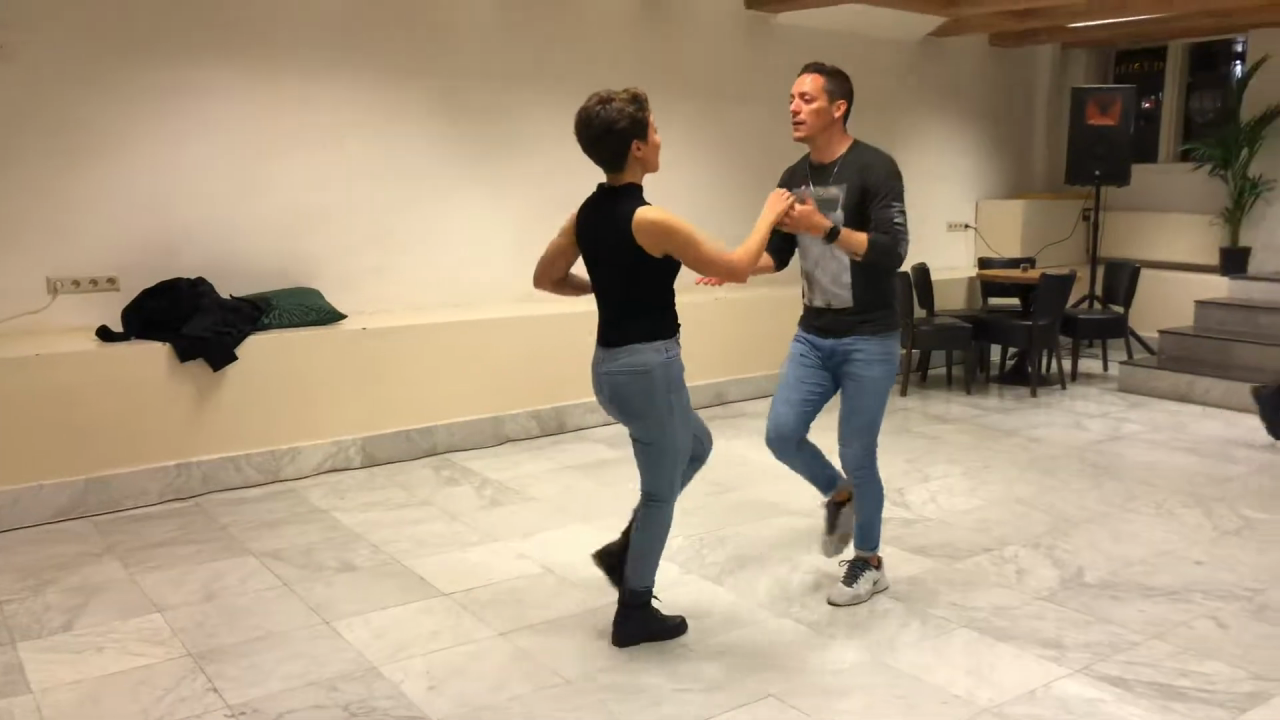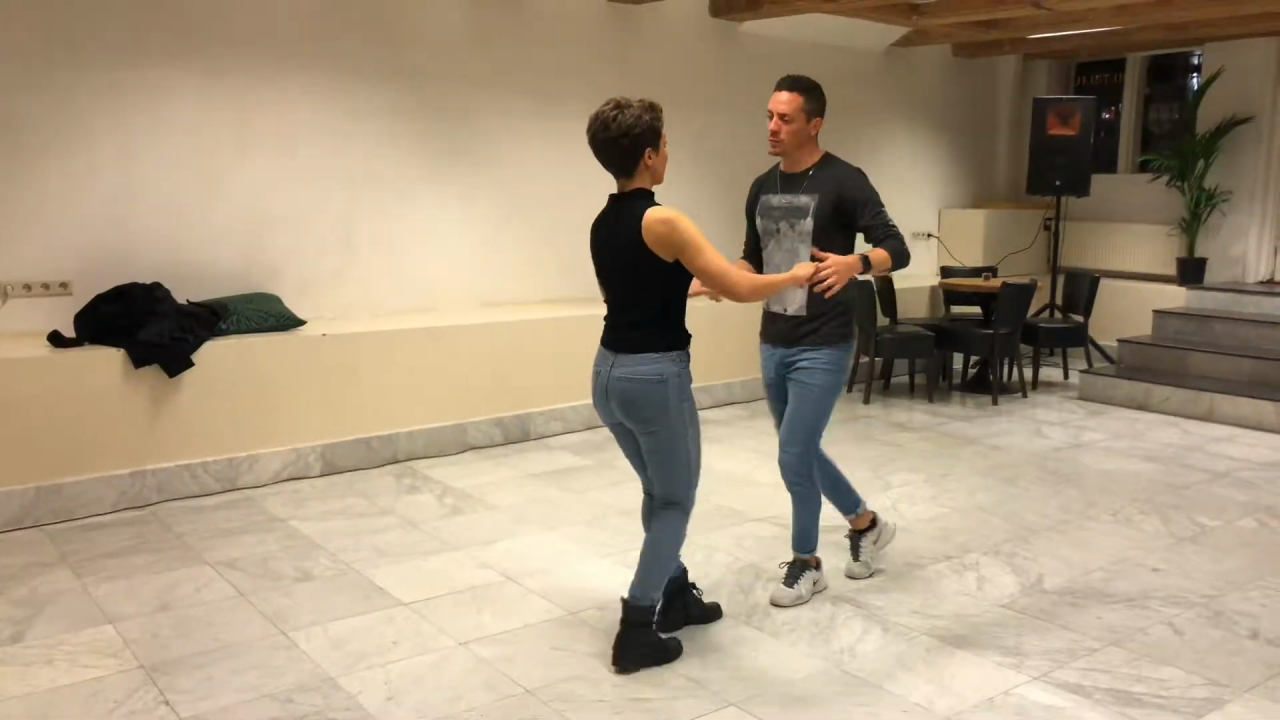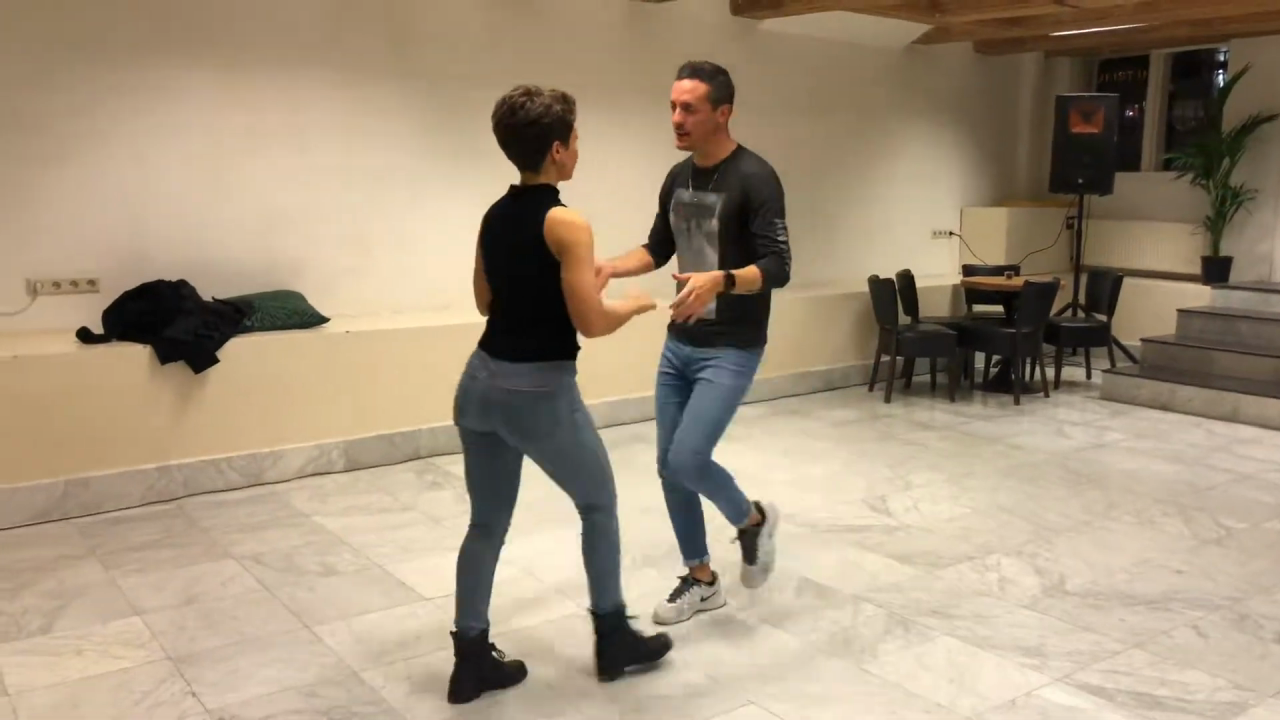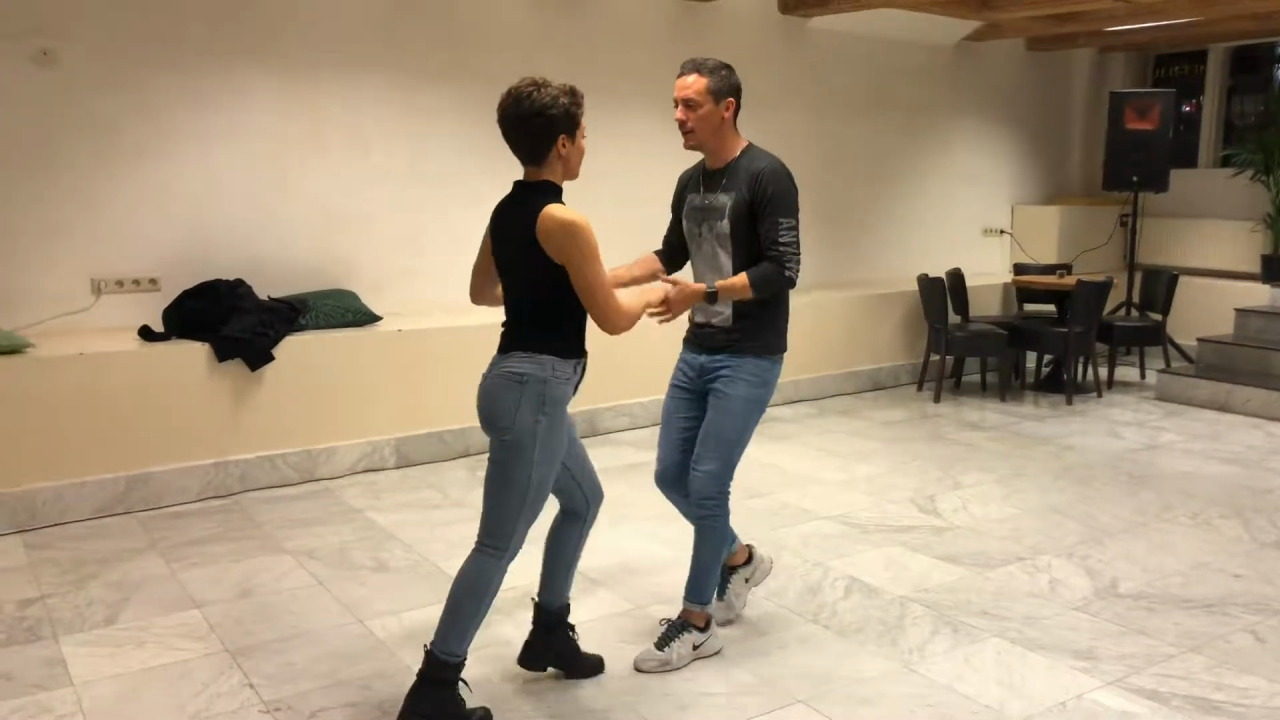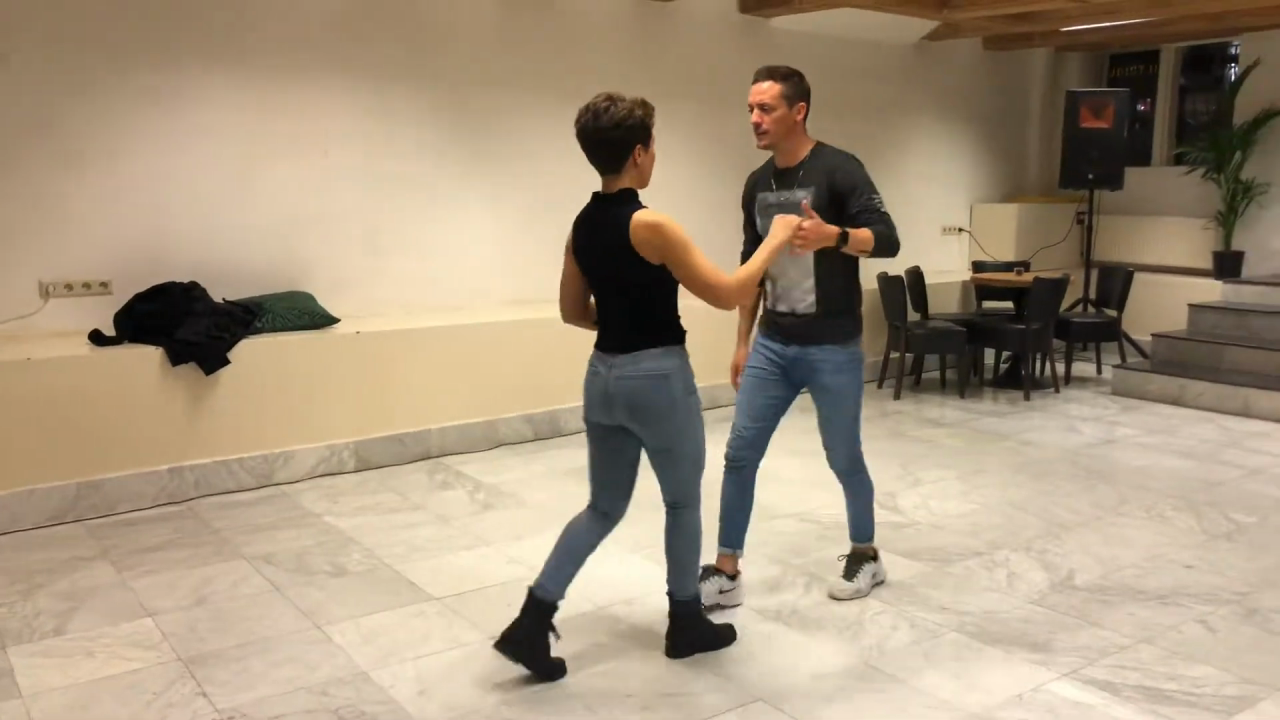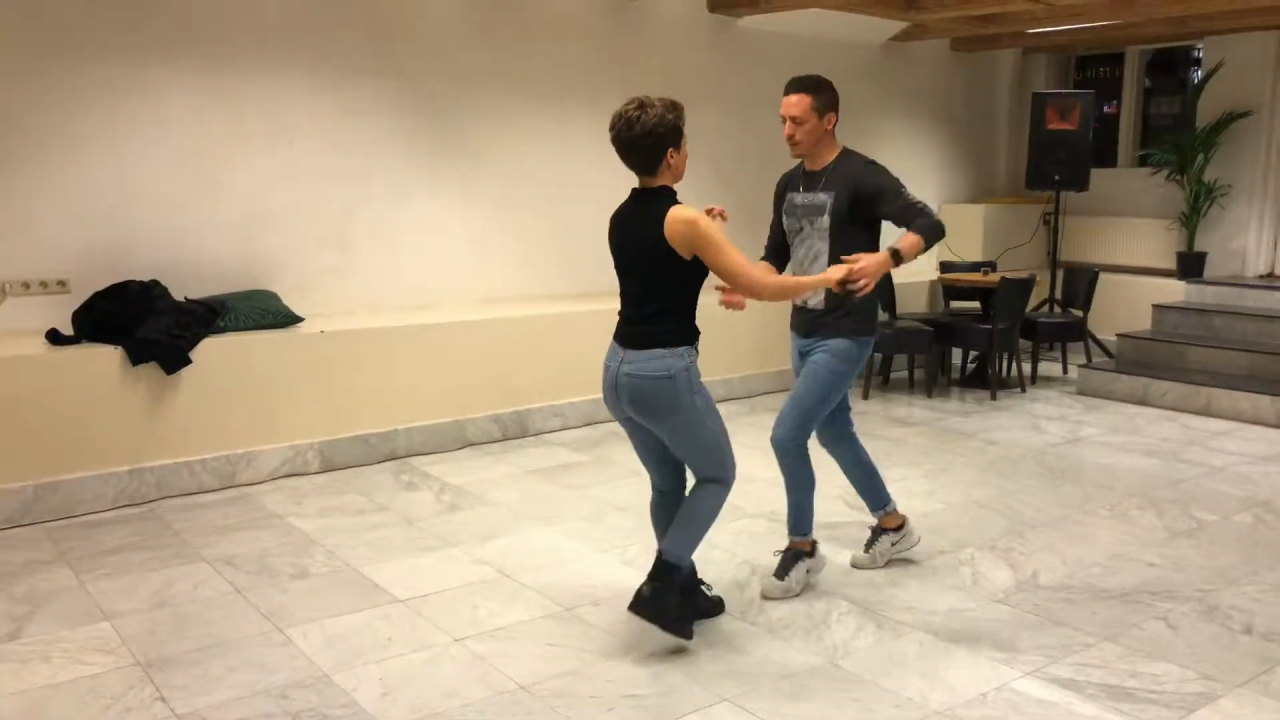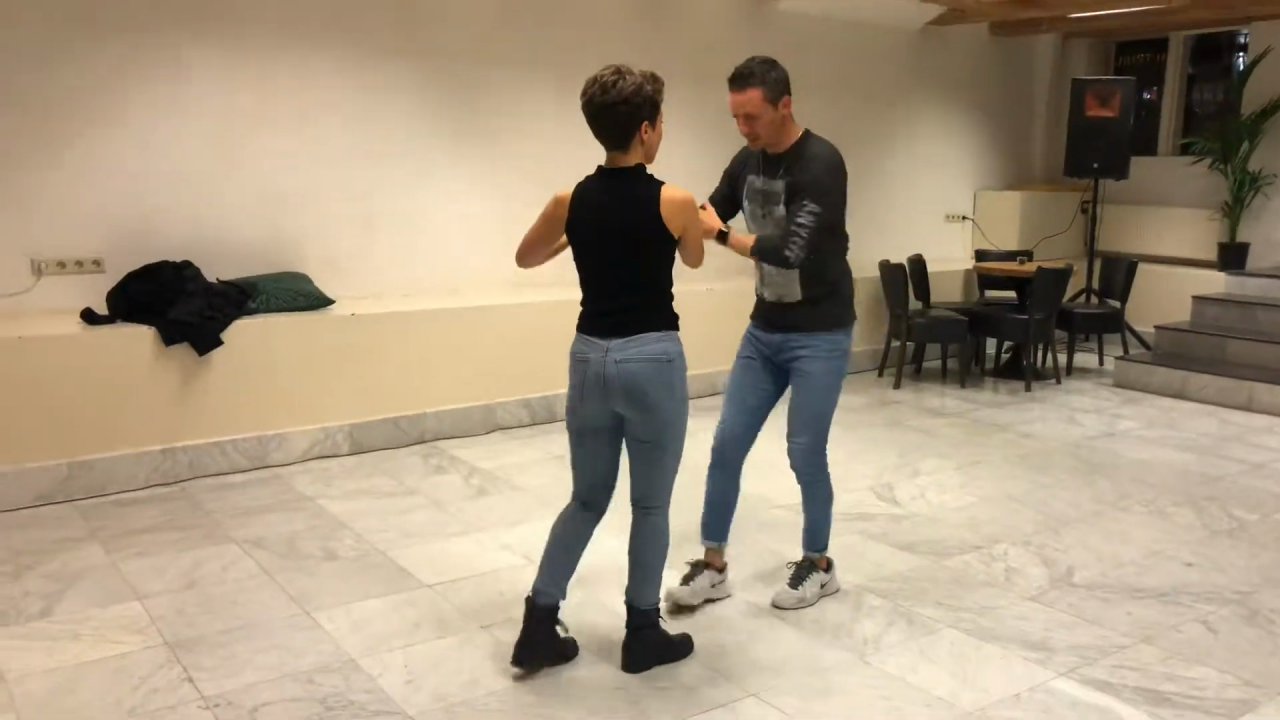
dt=0.7s
person 1, frame 1
left shoulder: (588, 214)
right shoulder: (649, 221)
left elbow: (544, 277)
right elbow: (736, 267)
right wrist: (771, 213)
left hip: (609, 364)
right hip: (648, 368)
left knee: (695, 446)
right knee: (659, 490)
left ankle: (625, 551)
right ankle: (635, 613)
person 1, frame 2
left shoulder: (602, 224)
right shoulder: (663, 222)
right elbow: (739, 288)
left wrist: (679, 282)
right wrist: (793, 276)
left hip: (608, 372)
right hip: (654, 376)
left knee: (659, 490)
right knee: (676, 503)
left ankle: (677, 595)
right ankle: (637, 631)
person 1, frame 3
left shoulder: (493, 219)
right shoulder: (566, 224)
right elbow: (590, 322)
right wrist: (635, 303)
left hip: (483, 381)
right hip: (539, 390)
left knee: (486, 524)
right knee: (597, 504)
left ankle: (472, 658)
right ankle: (613, 639)
person 1, frame 4
left shoulder: (507, 212)
right shoulder: (563, 222)
left elbow: (481, 292)
right elbow: (612, 319)
right wrist: (651, 296)
left hip: (516, 378)
right hip: (533, 389)
left knee: (584, 500)
right knee: (499, 542)
left ankle: (550, 633)
person 1, frame 5
left shoulder: (584, 224)
right shoulder: (650, 226)
left elbow: (573, 311)
right elbow: (727, 294)
right wrist: (776, 239)
left hip: (604, 376)
right hip: (658, 377)
left knee: (604, 507)
right knee: (683, 502)
left ankle: (531, 624)
right ankle: (686, 623)
person 1, frame 6
left shoulder: (621, 219)
right shoulder: (681, 221)
right elbow: (760, 288)
right wrist: (829, 277)
left hip: (619, 369)
right hip: (664, 374)
left knee: (667, 484)
right knee: (718, 475)
left ankle: (684, 591)
right ankle: (662, 586)
person 1, frame 7
left shoulder: (570, 201)
right shoulder: (674, 201)
left elbow: (527, 256)
right elbow: (695, 258)
left hip: (589, 357)
right hip: (652, 360)
left knee: (589, 498)
right knee: (651, 504)
left ankle: (538, 628)
right ankle: (643, 634)
person 2, frame 1
left shoulder: (874, 167)
right shoulder: (792, 179)
left elbow: (892, 251)
right elbow: (777, 254)
left wrist: (825, 228)
left hip: (870, 338)
right hip: (813, 335)
left knee: (857, 456)
right knee: (781, 434)
left ankle: (868, 561)
right ankle: (839, 497)
person 2, frame 2
left shoulder: (846, 182)
right shoulder: (763, 187)
left elbow: (898, 252)
left wrist: (854, 262)
left hip: (823, 349)
right hip: (773, 345)
left knee: (793, 458)
right knee: (800, 453)
left ankle: (807, 562)
right ankle: (867, 523)
person 2, frame 3
left shoulder: (754, 178)
right shoulder: (677, 179)
left elbow: (777, 268)
right elbow: (657, 250)
left wrist: (719, 282)
right wrist: (604, 268)
left hip: (731, 350)
right hip: (678, 346)
left knee: (691, 463)
right knee: (669, 465)
left ankle: (752, 520)
right ankle: (701, 578)
person 2, frame 4
left shoulder: (766, 176)
right shoulder: (689, 183)
left elbow: (783, 271)
right elbow: (671, 257)
left wrist: (702, 294)
right wrist: (606, 279)
left hip: (749, 360)
right hip: (695, 354)
left knee: (706, 485)
right knee: (671, 478)
left ankle: (696, 622)
right ankle: (740, 559)
person 2, frame 5
left shoulder: (839, 169)
right shoulder: (757, 184)
left elbow: (887, 239)
left wrist: (834, 235)
right wrist: (743, 341)
left hip: (832, 345)
right hip: (773, 344)
left knee: (842, 457)
right knee: (740, 453)
left ankle: (864, 554)
right ankle: (726, 570)
person 2, frame 6
left shoulder: (860, 176)
right shoulder: (788, 184)
left elbow: (929, 227)
right elbow: (775, 256)
left wrist: (888, 258)
right wrist: (744, 287)
left hip: (843, 337)
right hip: (803, 334)
left knee: (786, 435)
right knee: (834, 435)
left ankle: (802, 548)
right ankle: (894, 525)
person 2, frame 7
left shoulder: (820, 163)
right shoulder: (747, 161)
left elbow: (789, 251)
right elbow: (705, 218)
left wrist: (723, 234)
left hip: (820, 334)
right hip: (764, 330)
left knee: (804, 452)
right knee: (728, 447)
left ankle: (817, 565)
right ankle: (713, 565)
